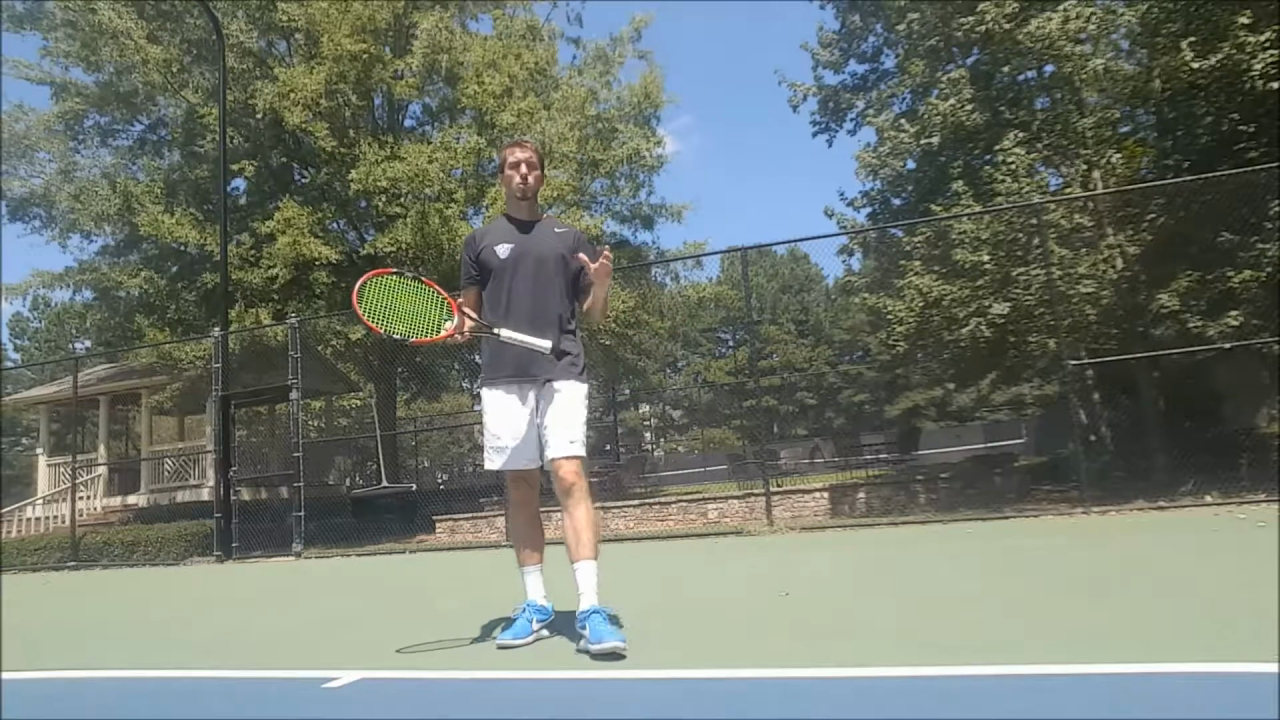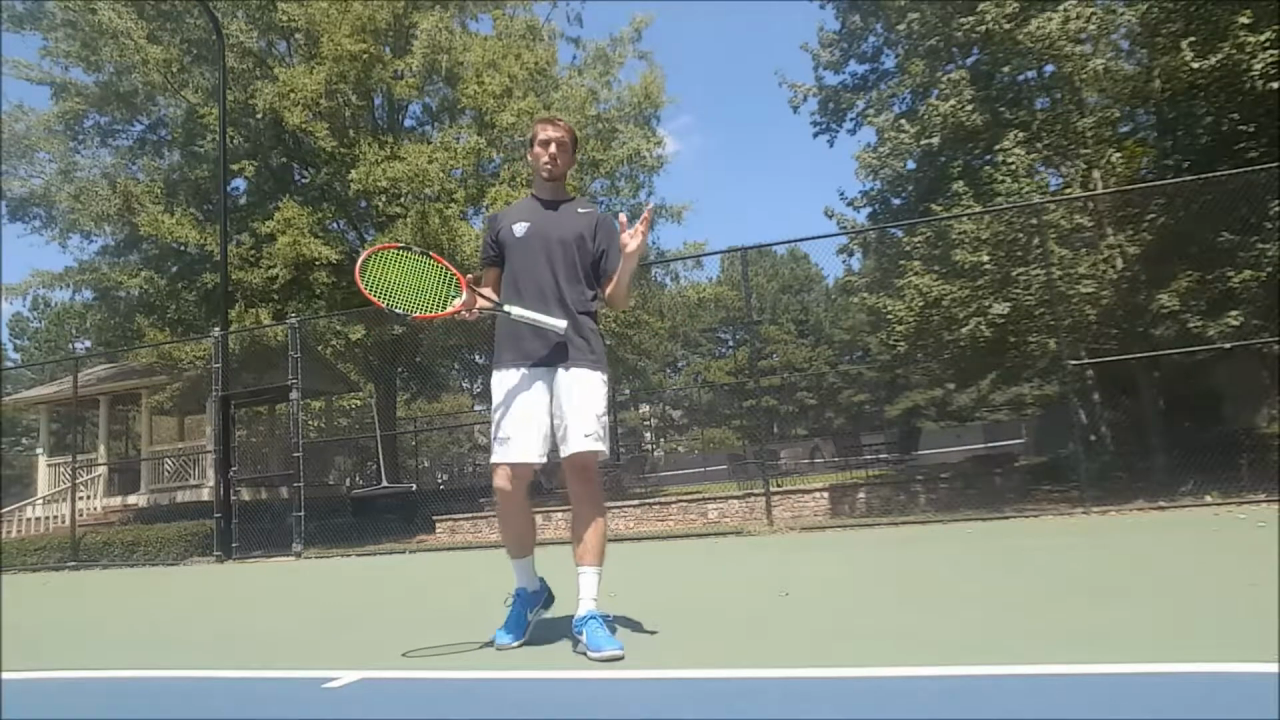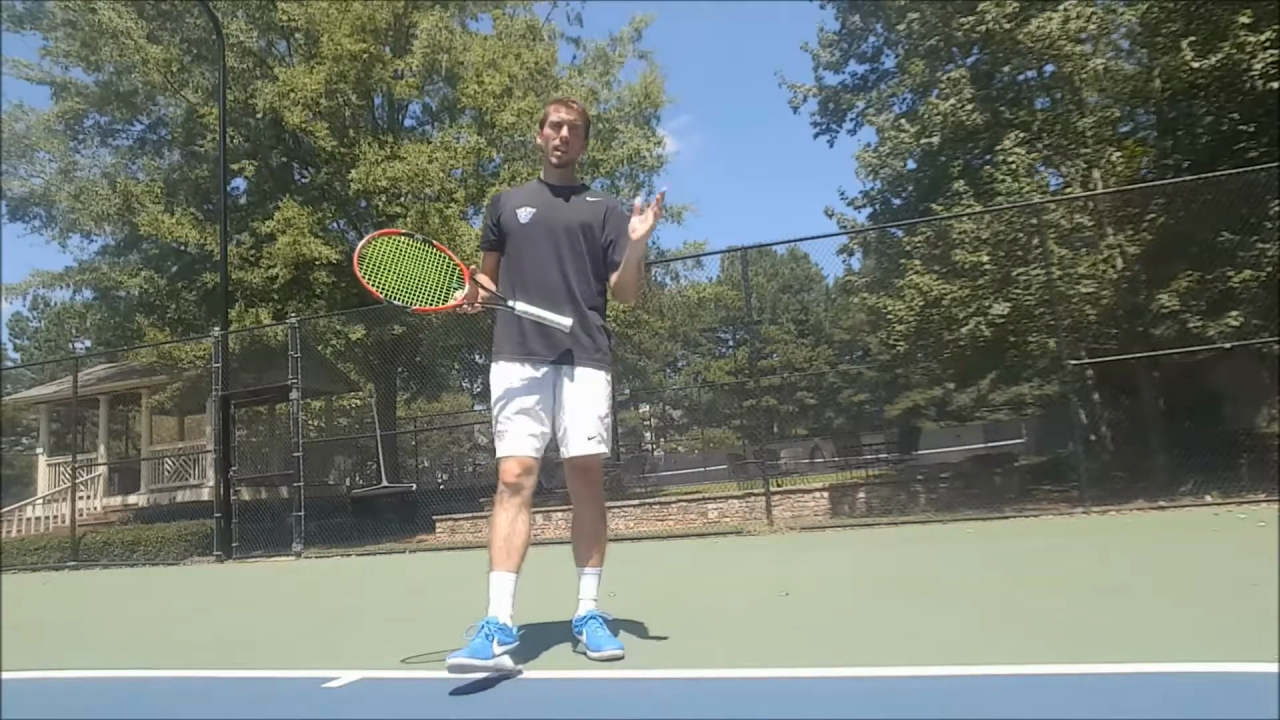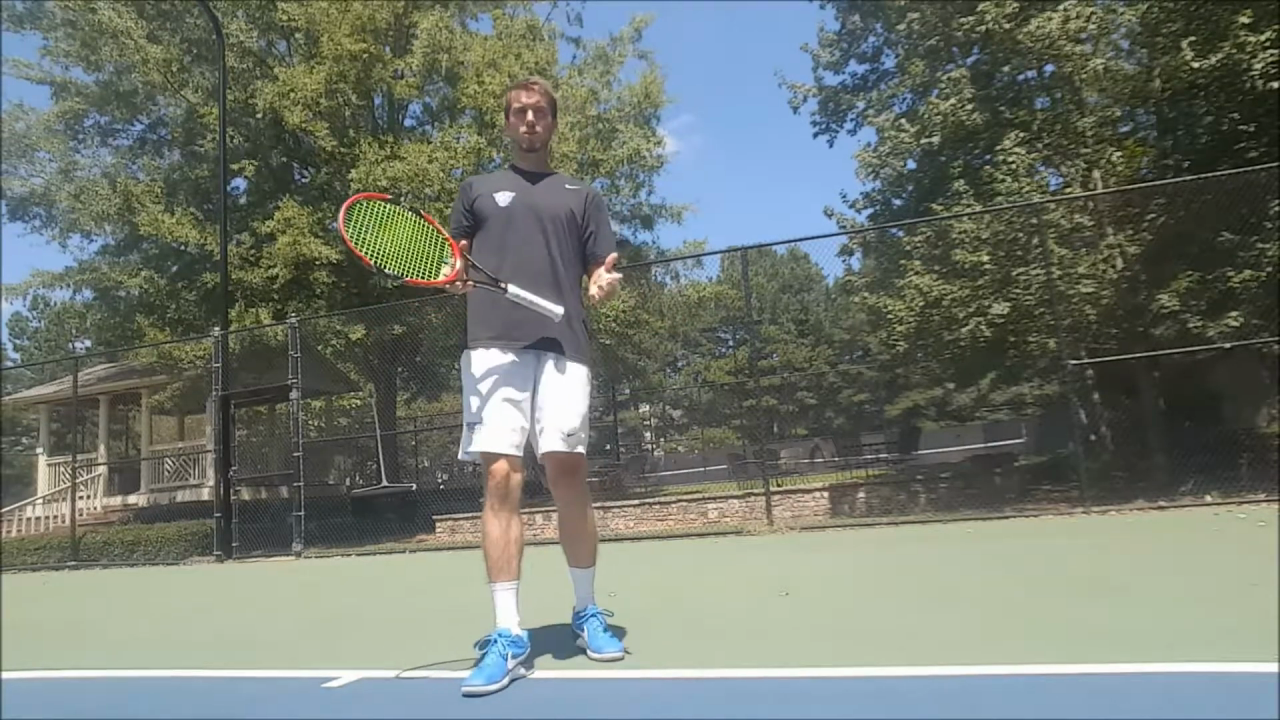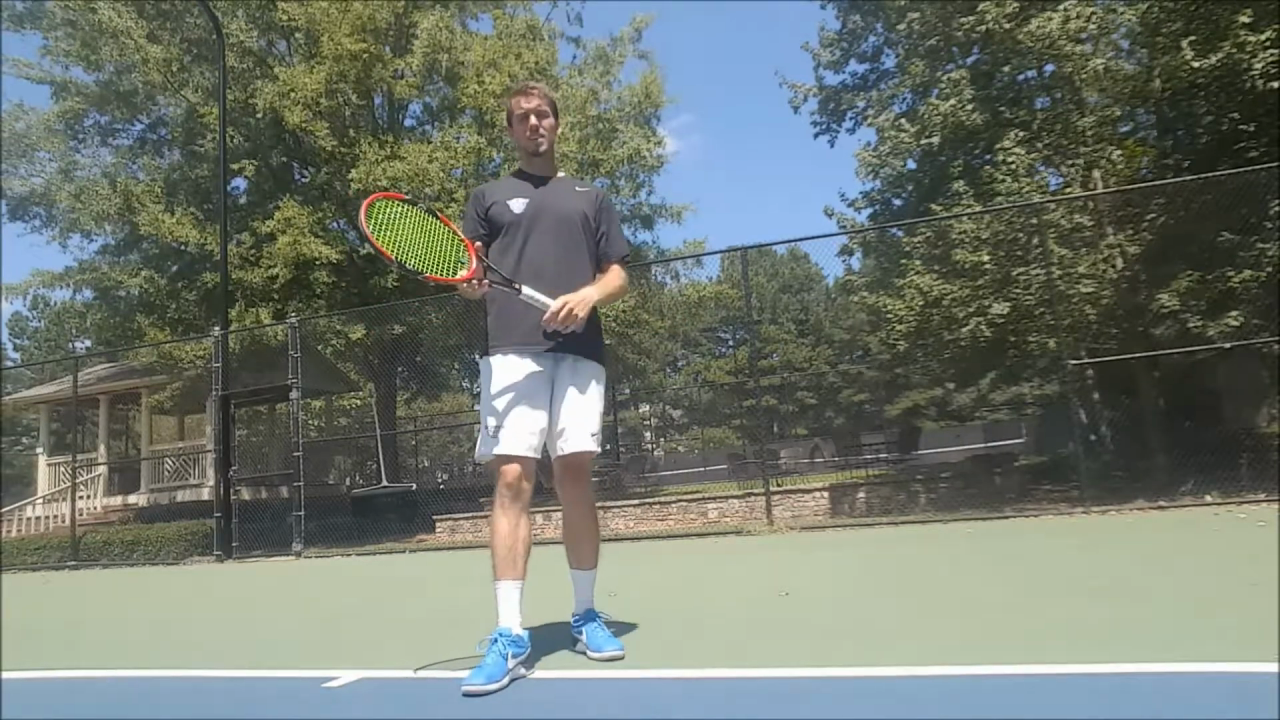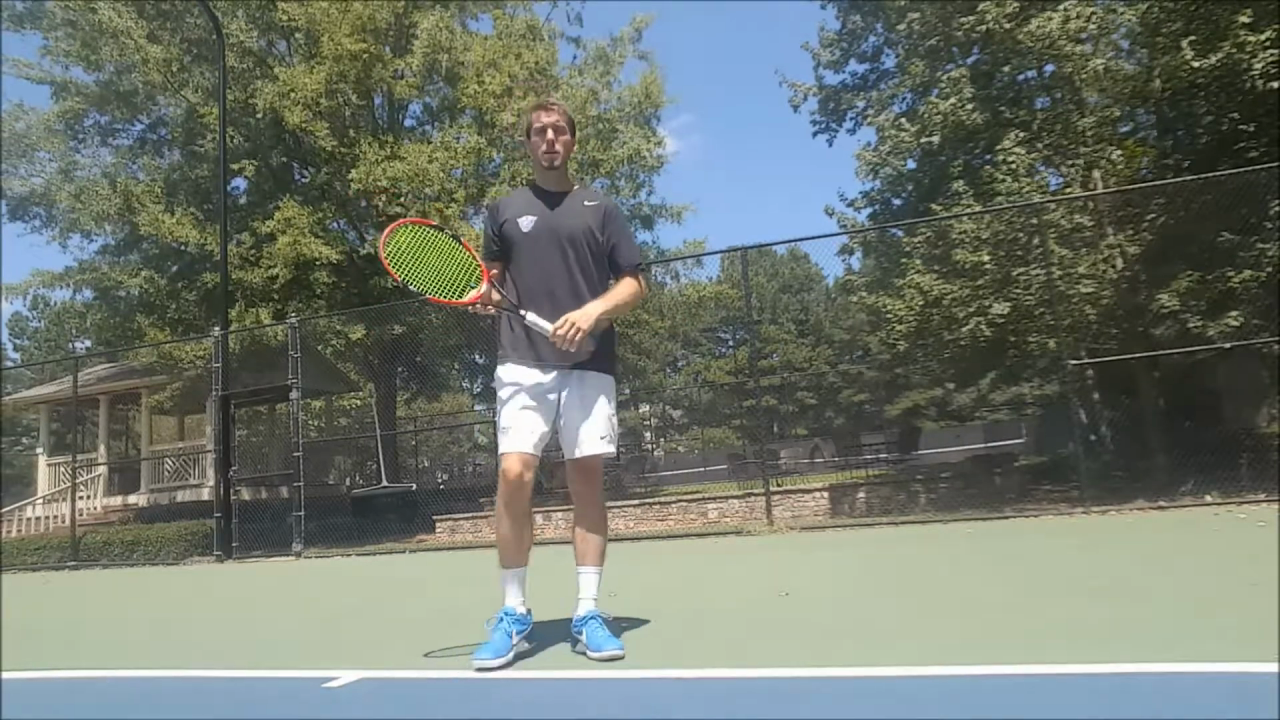
dt=0.5s
person 1, frame 1
left shoulder: (570, 237)
right shoulder: (480, 240)
left elbow: (594, 315)
right elbow: (469, 308)
left wrist: (602, 285)
right wrist: (463, 324)
left hip: (562, 375)
right hip: (503, 380)
left knee: (570, 479)
right knee: (521, 487)
left ankle: (589, 611)
right ankle: (536, 606)
person 1, frame 2
left shoulder: (594, 218)
right shoulder: (503, 220)
left elbow: (616, 300)
right elbow: (490, 288)
left wrist: (630, 258)
right wrist: (472, 303)
left hip: (579, 360)
right hip: (516, 364)
left knee: (583, 474)
right knee: (507, 481)
left ankle: (588, 614)
right ankle: (528, 588)
person 1, frame 3
left shoulder: (604, 208)
right shoulder: (507, 203)
left elbow: (626, 292)
right elbow: (488, 273)
left wrist: (637, 245)
right wrist: (473, 292)
left hip: (584, 359)
right hip: (518, 359)
left knee: (586, 479)
right knee: (513, 479)
left ankle: (588, 614)
right ankle: (498, 626)
person 1, frame 4
left shoulder: (582, 196)
right shoulder: (477, 190)
left elbow: (598, 279)
right elbow: (453, 265)
left wrist: (604, 286)
right wrist: (452, 276)
left hip: (563, 350)
right hip: (493, 349)
left knee: (568, 475)
right knee: (501, 480)
left ankle: (587, 611)
right ankle: (508, 636)
person 1, frame 5
left shoulder: (591, 197)
right shoulder: (489, 196)
left elbow: (619, 275)
right elbow: (467, 276)
left wrist: (589, 297)
right wrist: (471, 283)
left hip: (579, 352)
right hip: (512, 354)
left knee: (575, 478)
right knee: (512, 482)
left ankle: (584, 613)
right ankle: (509, 636)
person 1, frame 6
left shoulder: (602, 210)
right shoulder: (504, 210)
left elbow: (634, 284)
right elbow: (492, 280)
left wrist: (594, 310)
right wrist: (485, 295)
left hip: (589, 365)
right hip: (522, 366)
left knee: (586, 482)
right knee: (513, 475)
left ankle: (587, 613)
right ankle: (513, 614)
